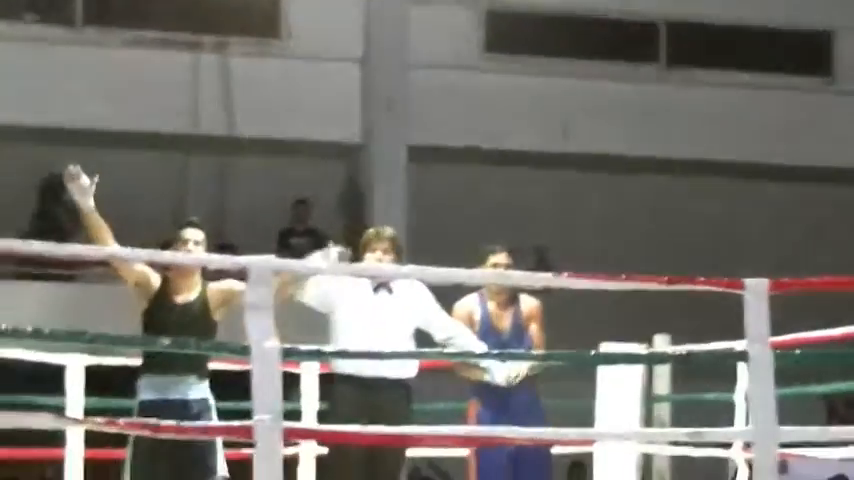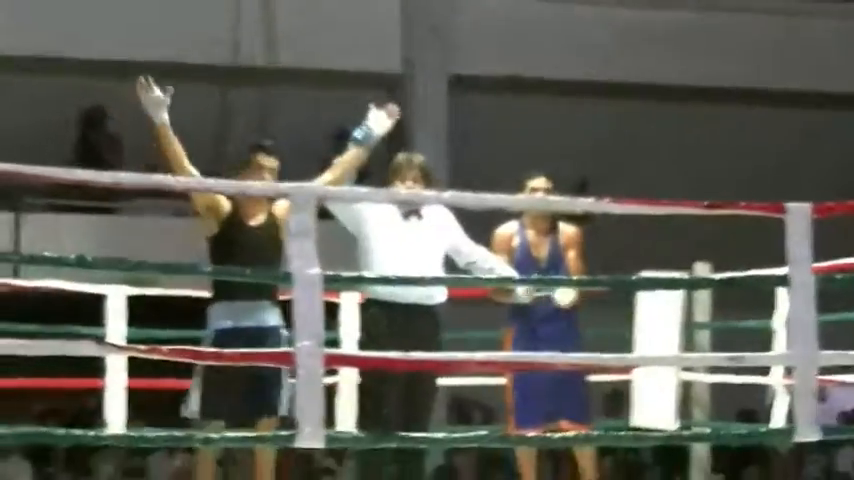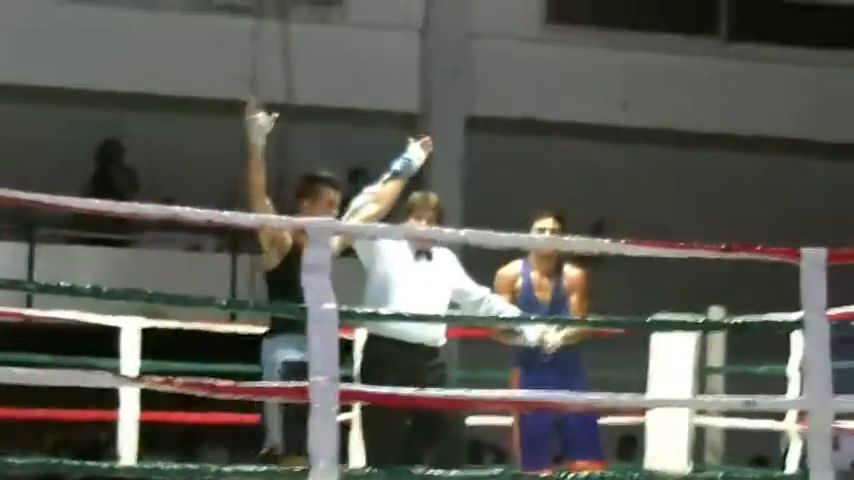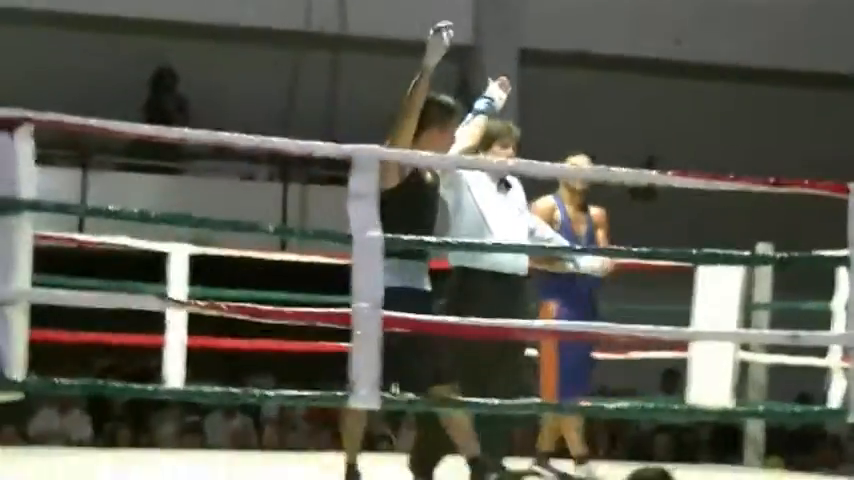
dt=0.5s
person 1, frame 1
left shoulder: (218, 293)
right shoulder: (151, 285)
right elbow: (110, 249)
right wrist: (87, 205)
left hip: (195, 398)
right hip: (153, 397)
person 1, frame 2
left shoulder: (280, 216)
right shoulder: (219, 211)
left elbow: (329, 180)
right elbow: (184, 171)
left wrist: (366, 138)
right wrist: (161, 120)
left hip: (265, 325)
right hip: (224, 324)
left knee: (266, 422)
right knee: (212, 422)
person 1, frame 3
left shoulder: (329, 242)
right shoulder: (278, 242)
left elbow: (372, 207)
right elbow: (258, 198)
left wrist: (404, 168)
right wrist: (256, 144)
right hip: (285, 354)
left knee: (305, 455)
right knee: (290, 453)
person 1, frame 4
left shoulder: (430, 172)
right shoulder: (394, 164)
left elbow: (464, 139)
right elbow: (406, 119)
right wrist: (428, 66)
left hip: (417, 283)
right hip: (387, 281)
left knee: (443, 380)
person 2, frame 1
left shoulder: (415, 292)
right shoulder: (340, 287)
left elbow: (450, 331)
right elbow: (300, 287)
left wrist: (492, 363)
left hip: (395, 393)
right hip: (349, 390)
person 2, frame 2
left shoulder: (440, 218)
right shoulder: (371, 211)
left elbow: (475, 255)
left hip: (425, 323)
right hip: (381, 321)
left knee: (417, 414)
right knee: (379, 413)
person 2, frame 3
left shoulder: (446, 260)
right shoulder: (383, 245)
left elbow: (479, 299)
right wrist: (403, 169)
left hip: (429, 360)
right hip: (388, 355)
left knee: (449, 437)
right knee: (386, 447)
person 2, frame 4
left shoulder: (514, 188)
right shoulder: (464, 178)
left elbow: (534, 228)
left wrist: (577, 257)
right wrist: (486, 109)
left hip: (512, 291)
right hip: (473, 288)
left knee: (506, 383)
right knee: (460, 377)
person 3, frame 1
left shoulder: (530, 306)
right shoulder: (467, 307)
left elbow: (539, 352)
left wrist: (526, 367)
left hip: (525, 403)
right hip: (487, 404)
person 3, frame 2
left shoulder: (569, 234)
right shoulder: (507, 234)
left elbow: (576, 280)
right elbow: (496, 287)
left wrist: (570, 293)
right wrist: (518, 293)
left hip: (562, 329)
right hip: (524, 330)
left knee: (576, 412)
right knee: (526, 415)
person 3, frame 3
left shoulder: (574, 276)
right shoulder: (510, 275)
left elbow: (581, 327)
left wrist: (562, 336)
left hip: (568, 372)
right hip: (530, 372)
left knee: (586, 454)
right knee: (534, 458)
person 3, frame 4
left shoulder: (597, 214)
right shoulder: (546, 207)
left elbow: (603, 256)
right elbow: (535, 257)
left wrist: (604, 264)
left hip: (586, 303)
right hip: (558, 302)
left knee: (570, 385)
right knee: (563, 385)
